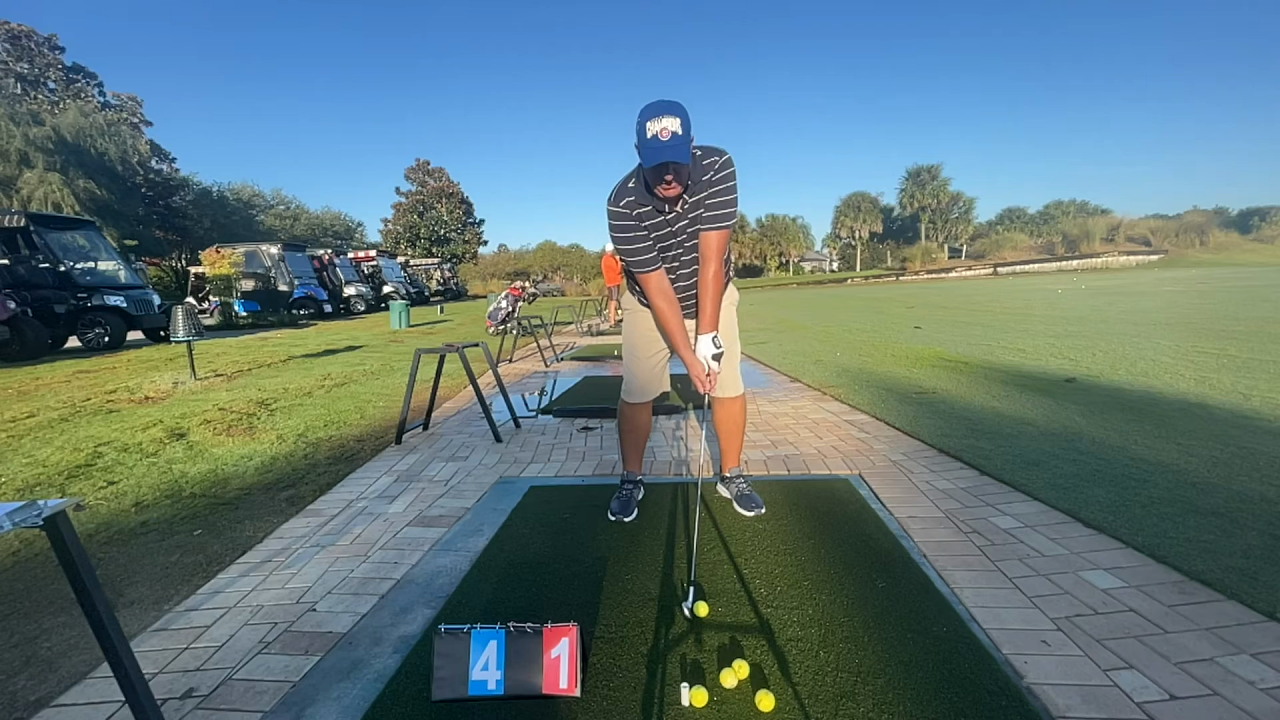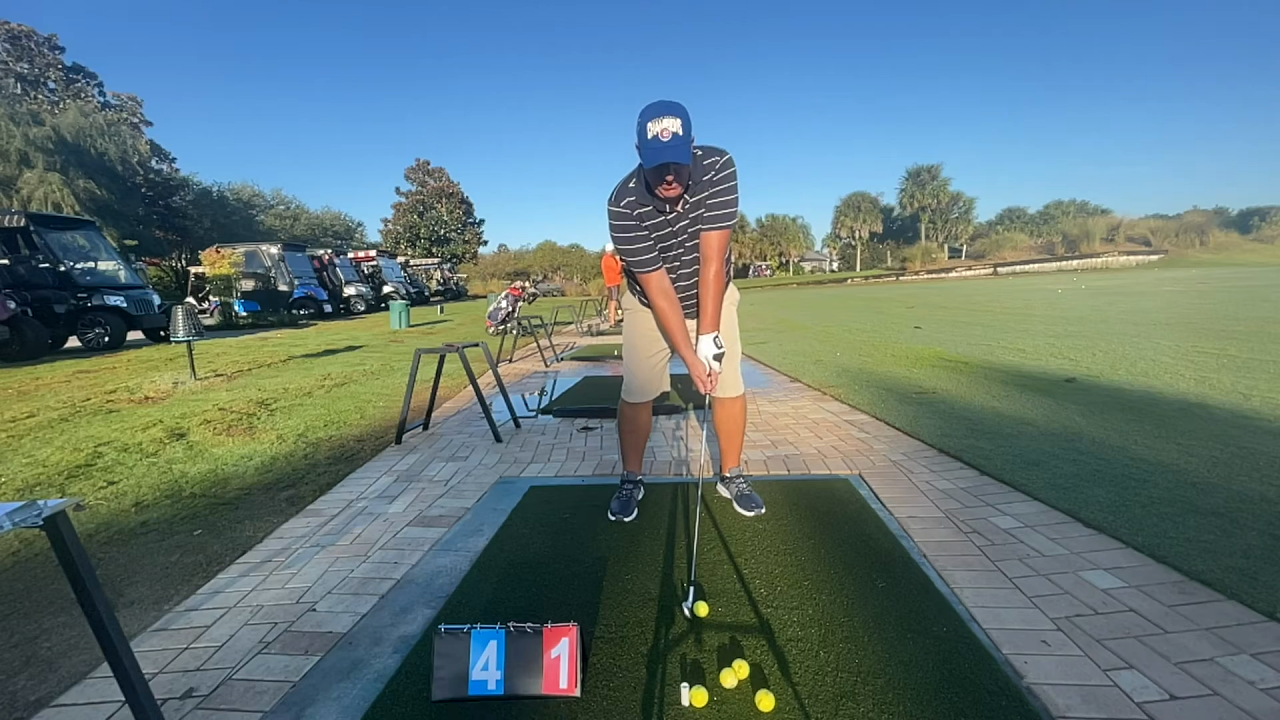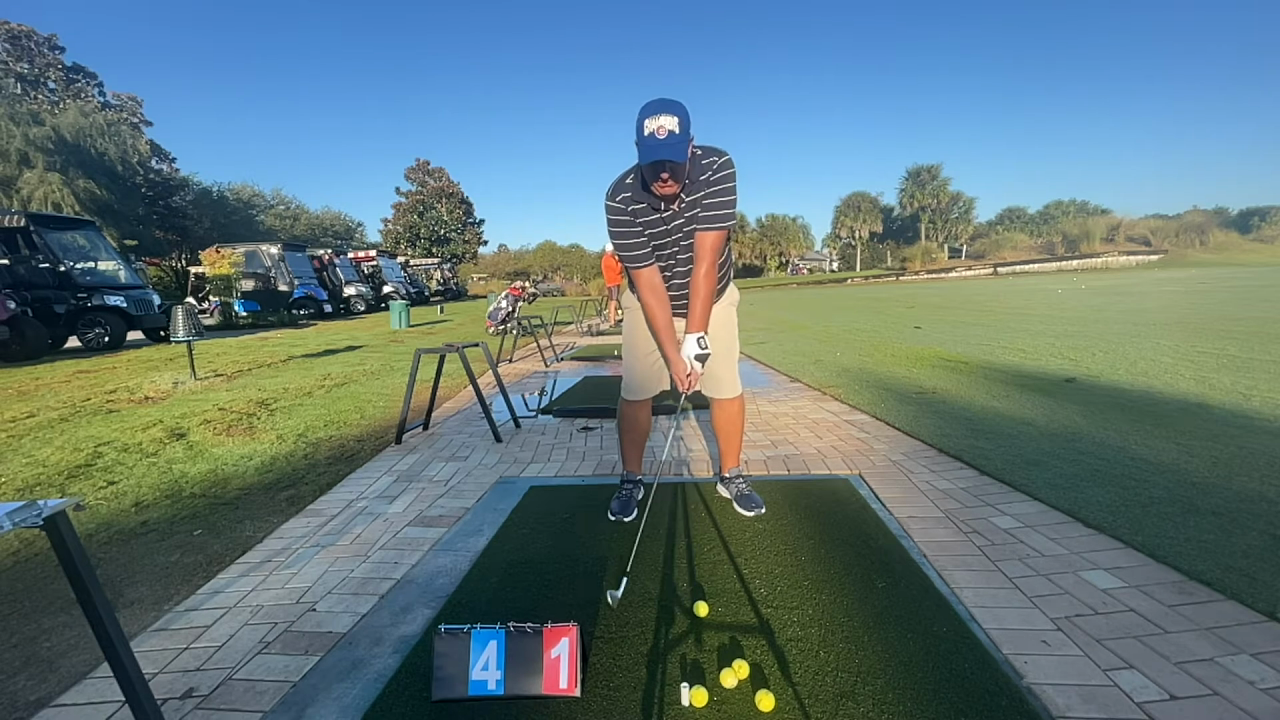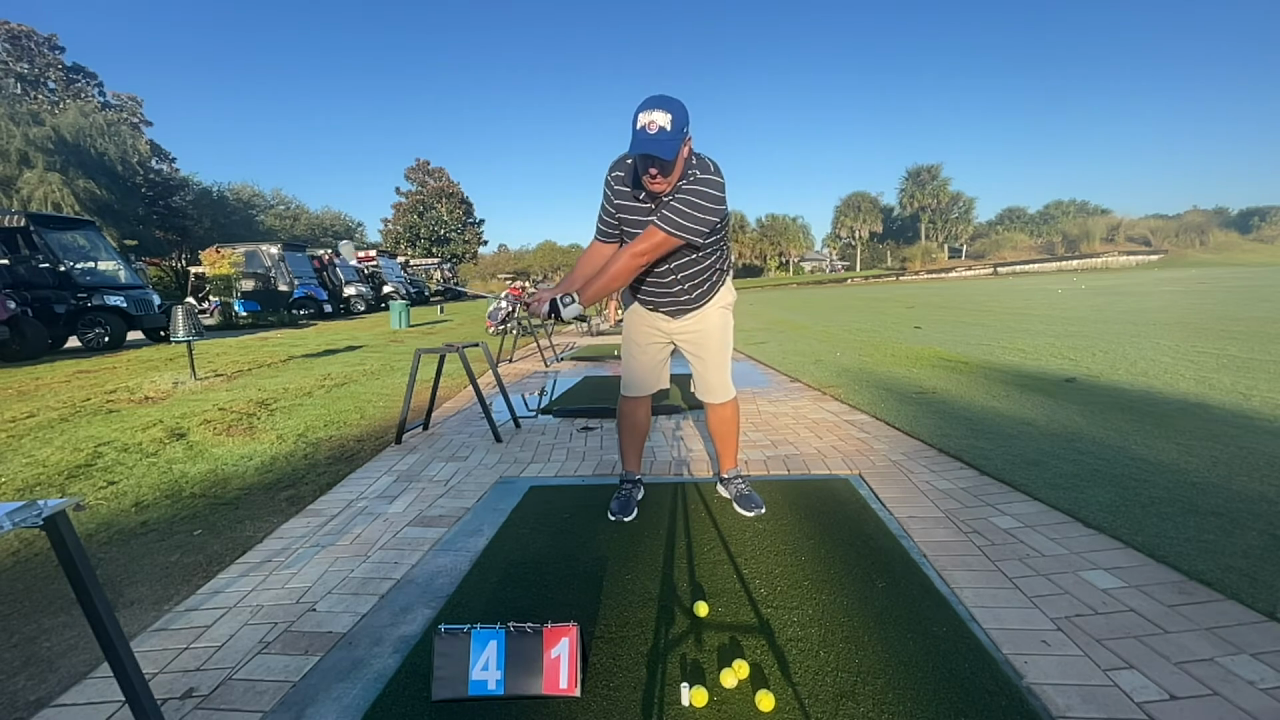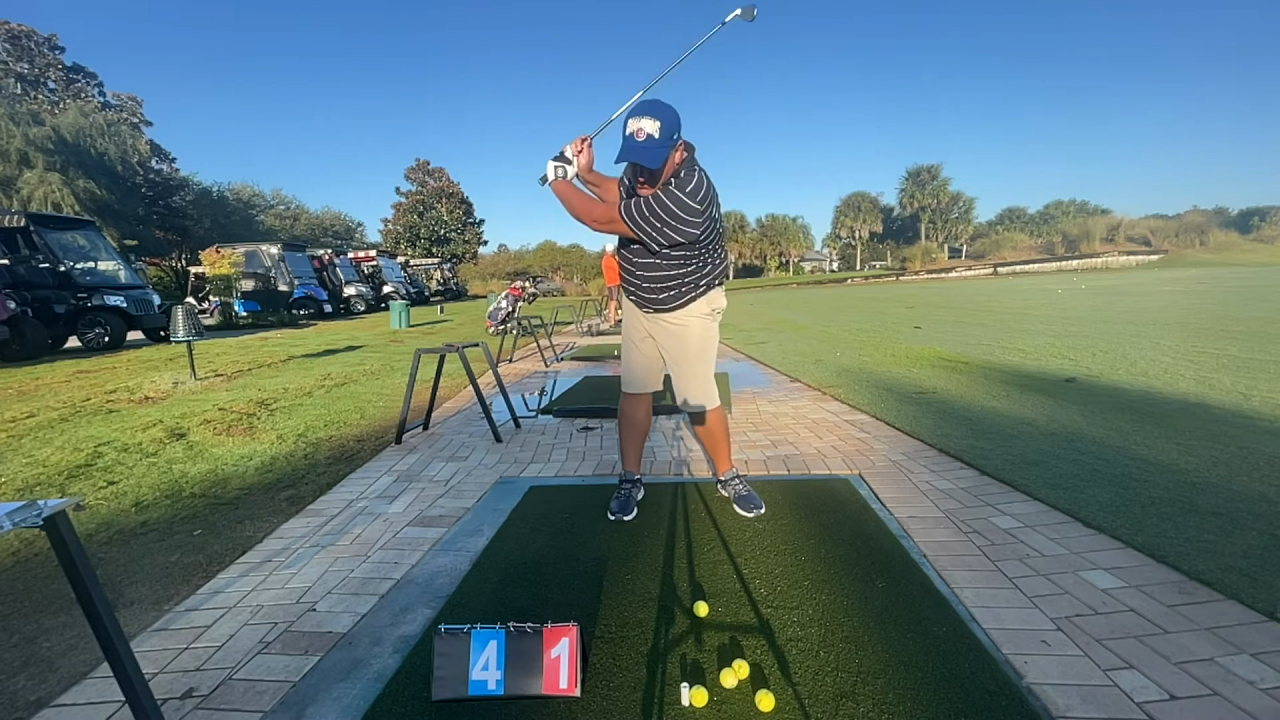
dt=0.7s
person 1, frame 1
left shoulder: (718, 167)
right shoulder: (623, 204)
left elbow: (712, 260)
right elbow: (656, 286)
left wrist: (708, 336)
right wrist: (688, 357)
left hip: (711, 297)
right hip: (650, 305)
left knee: (729, 386)
right knee: (636, 391)
left ankle: (731, 475)
right ankle: (631, 480)
person 1, frame 2
left shoulder: (718, 167)
right shoulder: (623, 204)
left elbow: (713, 260)
right elbow: (657, 285)
left wrist: (709, 337)
right wrist: (689, 358)
left hip: (712, 298)
right hip: (650, 305)
left knee: (729, 386)
right knee: (636, 392)
left ankle: (731, 475)
right ankle: (631, 480)
person 1, frame 3
left shoulder: (718, 168)
right shoulder: (621, 199)
left elbow: (705, 261)
right elbow: (648, 281)
left wrist: (696, 338)
right wrist: (672, 355)
left hip: (711, 299)
right hip: (649, 305)
left knee: (726, 388)
right knee: (636, 391)
left ankle: (730, 476)
right ankle: (631, 480)
person 1, frame 4
left shoulder: (706, 184)
right shoulder: (620, 175)
left elbow: (639, 255)
right elbow: (604, 246)
left wrist: (574, 302)
right wrist: (558, 292)
left hip: (704, 302)
right hip: (644, 304)
left knee: (718, 391)
right knee: (635, 392)
left ankle: (730, 476)
right ankle: (631, 480)
person 1, frame 5
left shoulder: (684, 200)
right shoulder: (645, 167)
left elbow: (603, 219)
right elbow: (622, 197)
left wrist: (558, 180)
right wrist: (584, 174)
left hip: (689, 308)
right hip: (639, 302)
left knee: (698, 399)
right knee: (635, 390)
left ankle: (728, 476)
right ankle: (631, 479)
